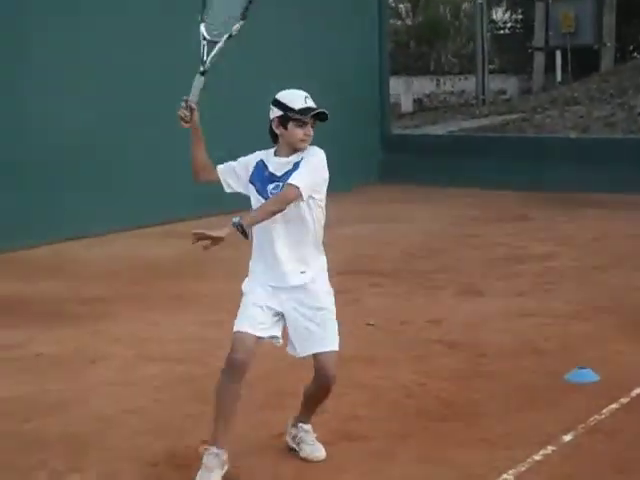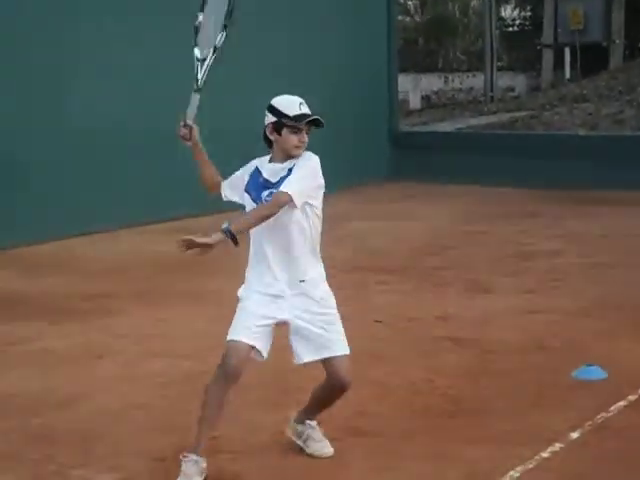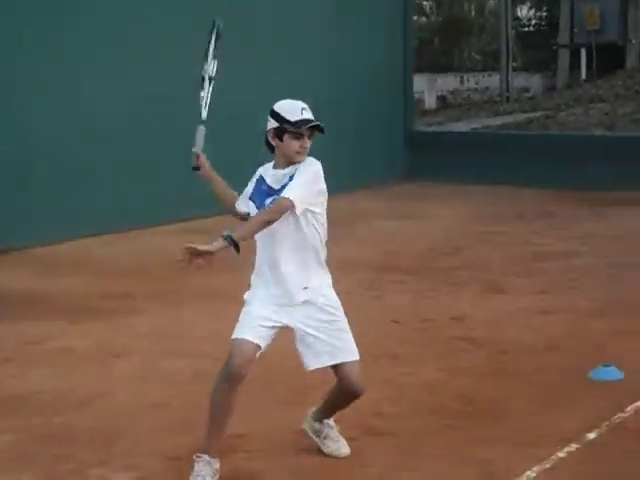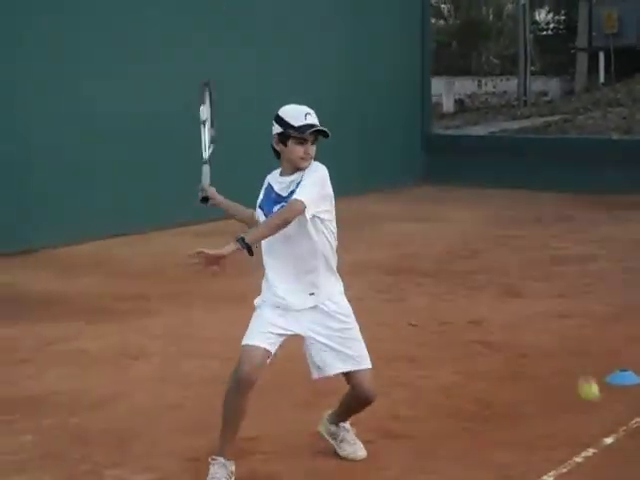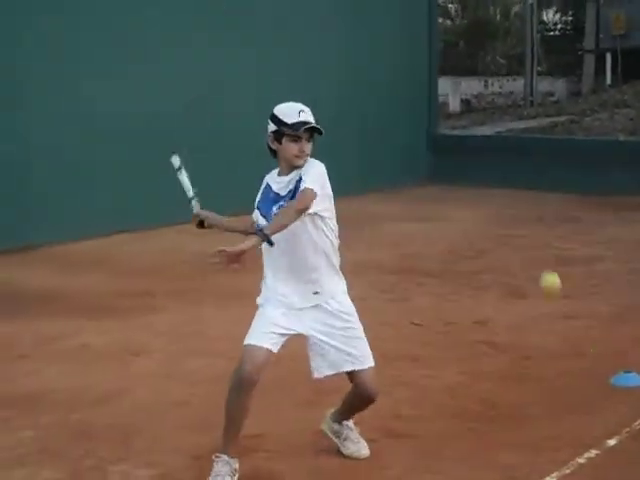
dt=0.1s
person 1, frame 1
left shoulder: (314, 159)
right shoulder: (255, 163)
left elbow: (283, 199)
right elbow: (203, 174)
left wrist: (236, 227)
right wrist: (195, 129)
left hip: (308, 283)
right hip: (264, 282)
left knee: (327, 372)
right knee: (238, 359)
left ankle: (300, 428)
person 1, frame 2
left shoulder: (308, 165)
right shoulder: (254, 169)
left elbow: (272, 206)
right elbow: (222, 190)
left wrist: (224, 234)
right wrist: (197, 146)
left hip: (307, 288)
right hip: (261, 288)
left knee: (341, 378)
right knee: (230, 366)
left ankle: (303, 422)
person 1, frame 3
left shoulder: (311, 170)
right shoulder: (262, 176)
left elbow: (275, 212)
right elbow: (239, 207)
left wrist: (226, 242)
right wrist: (206, 168)
left hip: (313, 294)
right hip: (267, 293)
left knee: (353, 384)
right knee: (235, 366)
left ankle: (320, 420)
person 1, frame 4
left shoulder: (316, 174)
right shoulder: (270, 182)
left elbow: (289, 213)
left wrist: (238, 245)
right wrist: (216, 198)
left hip: (324, 300)
right hip: (276, 300)
left knee: (364, 391)
right knee: (244, 374)
left ankle: (335, 423)
person 1, frame 5
left shoulder: (314, 171)
right shoulder: (268, 183)
left elbow: (300, 205)
left wrist: (257, 238)
right wrist: (213, 219)
left hip: (327, 299)
right hip: (279, 299)
left knee: (367, 389)
right knee: (246, 373)
left ankle: (339, 421)
